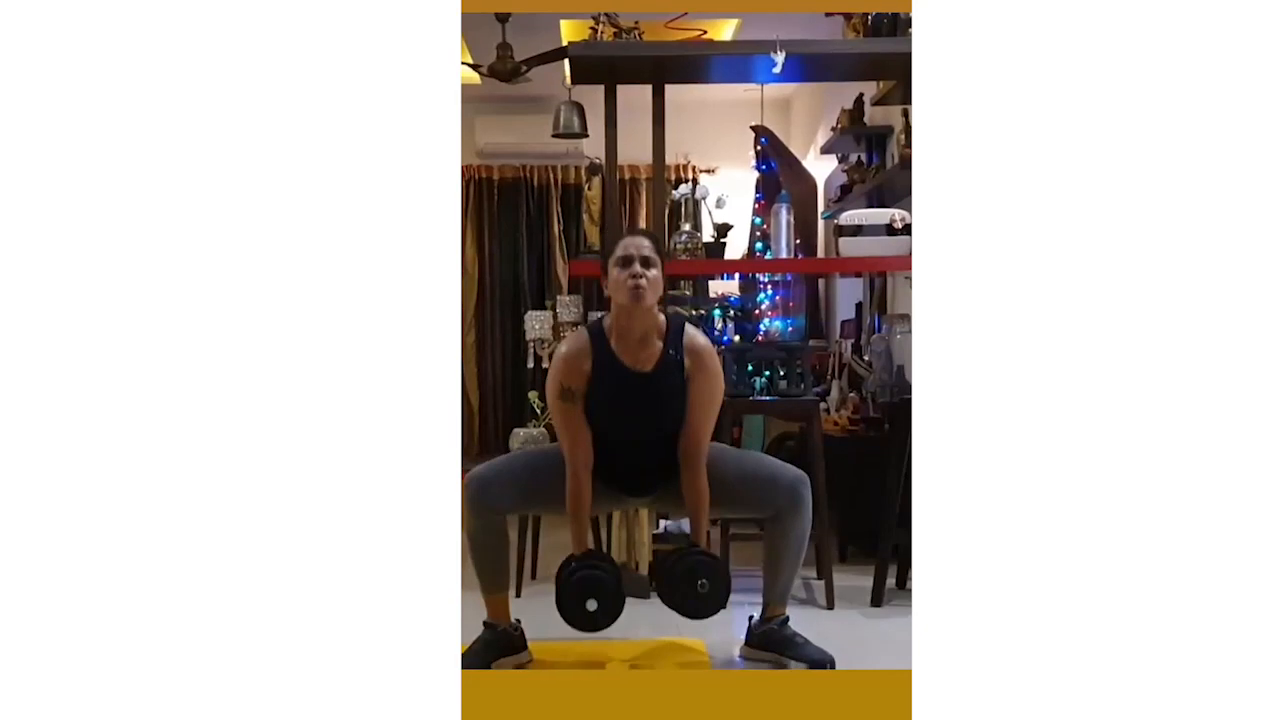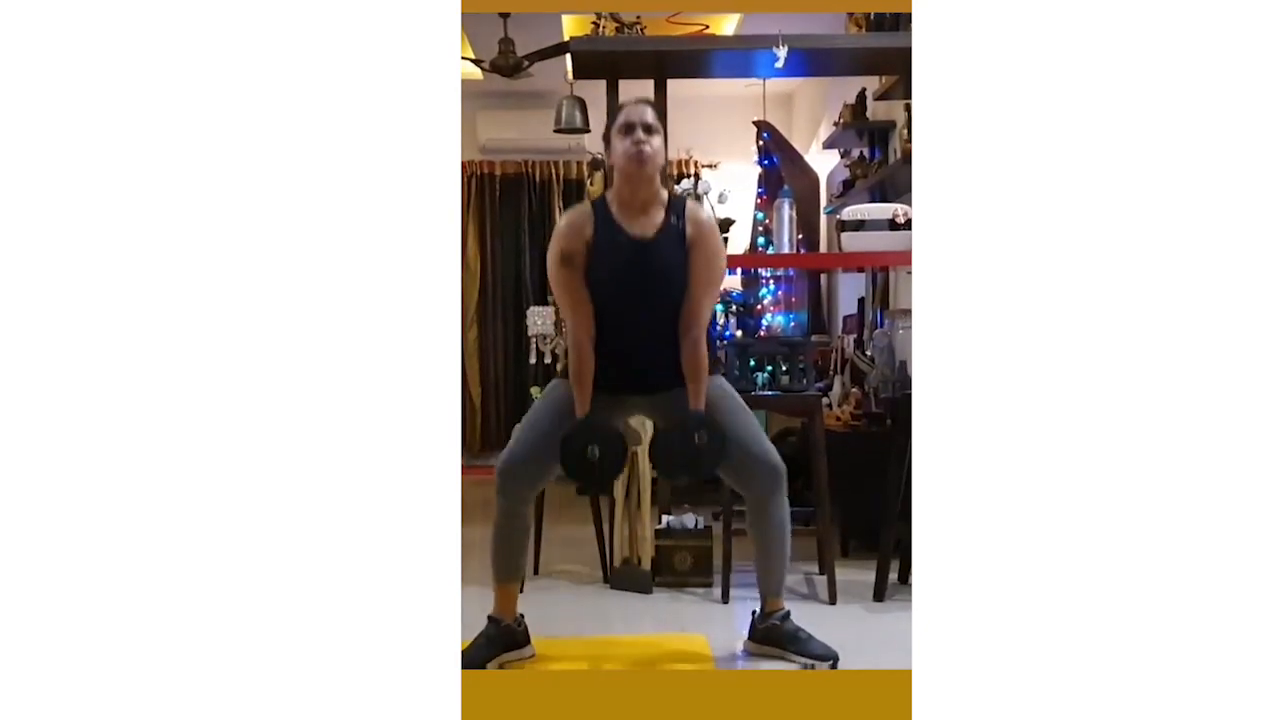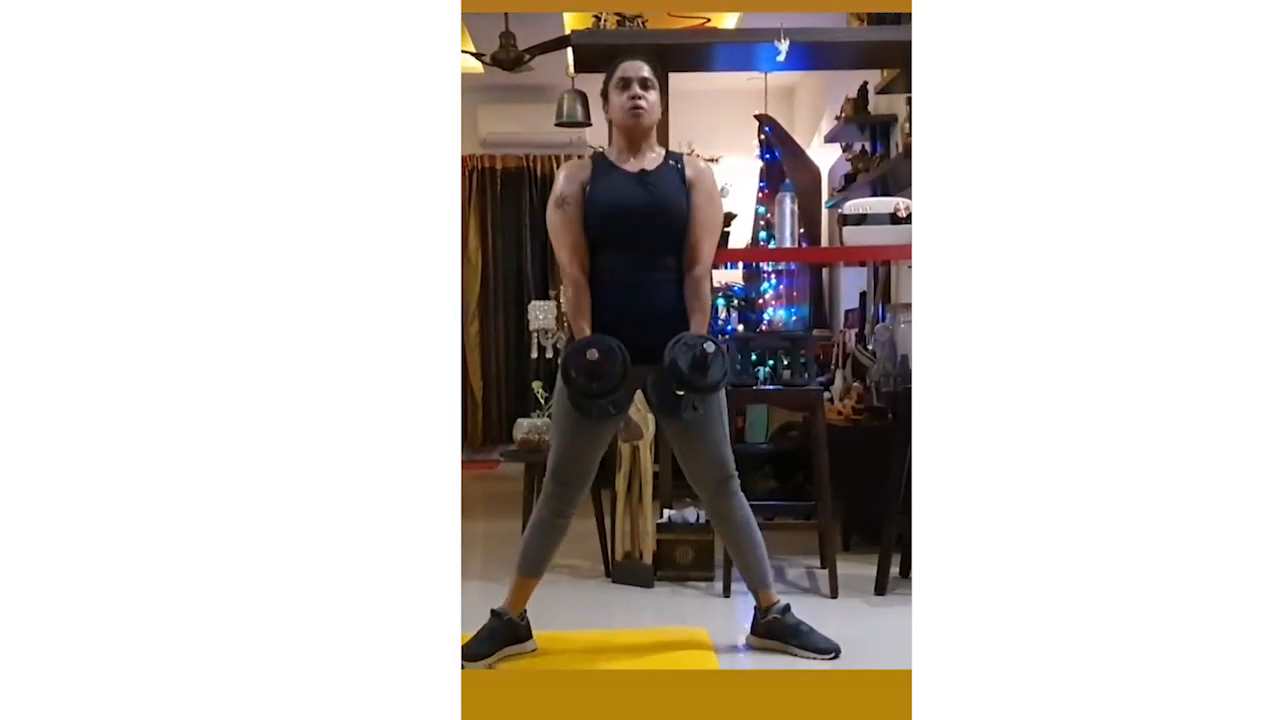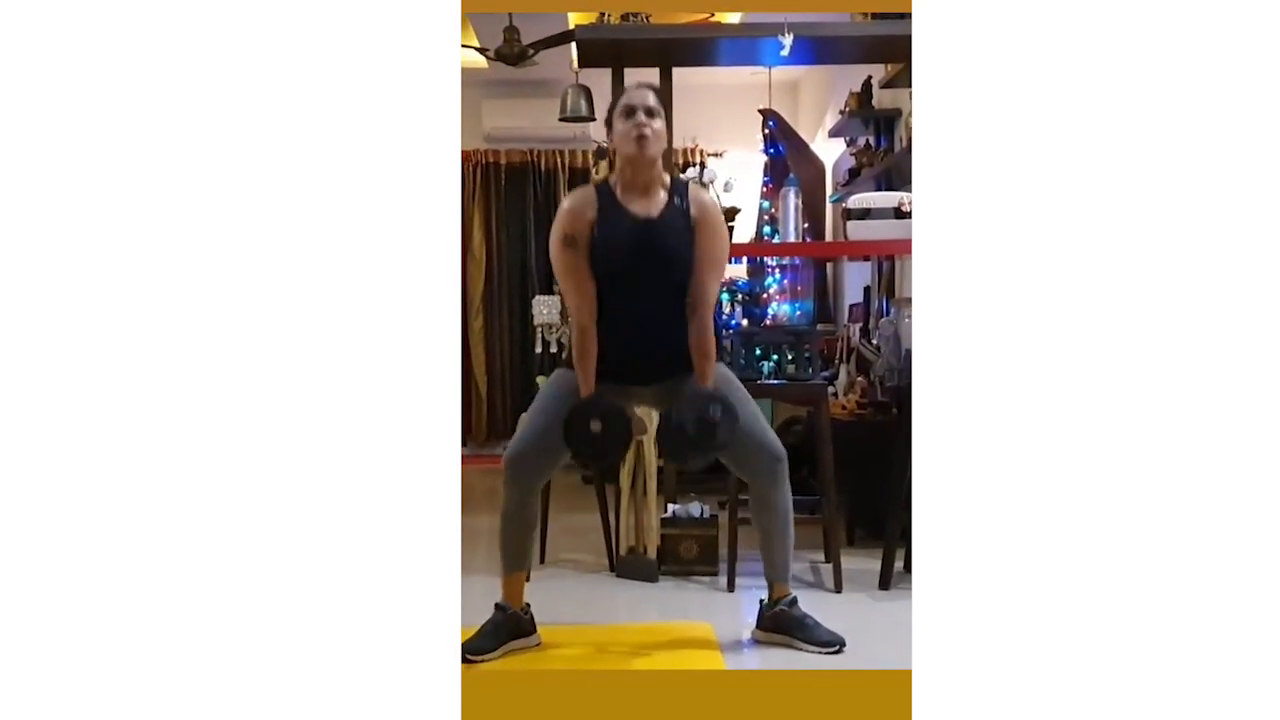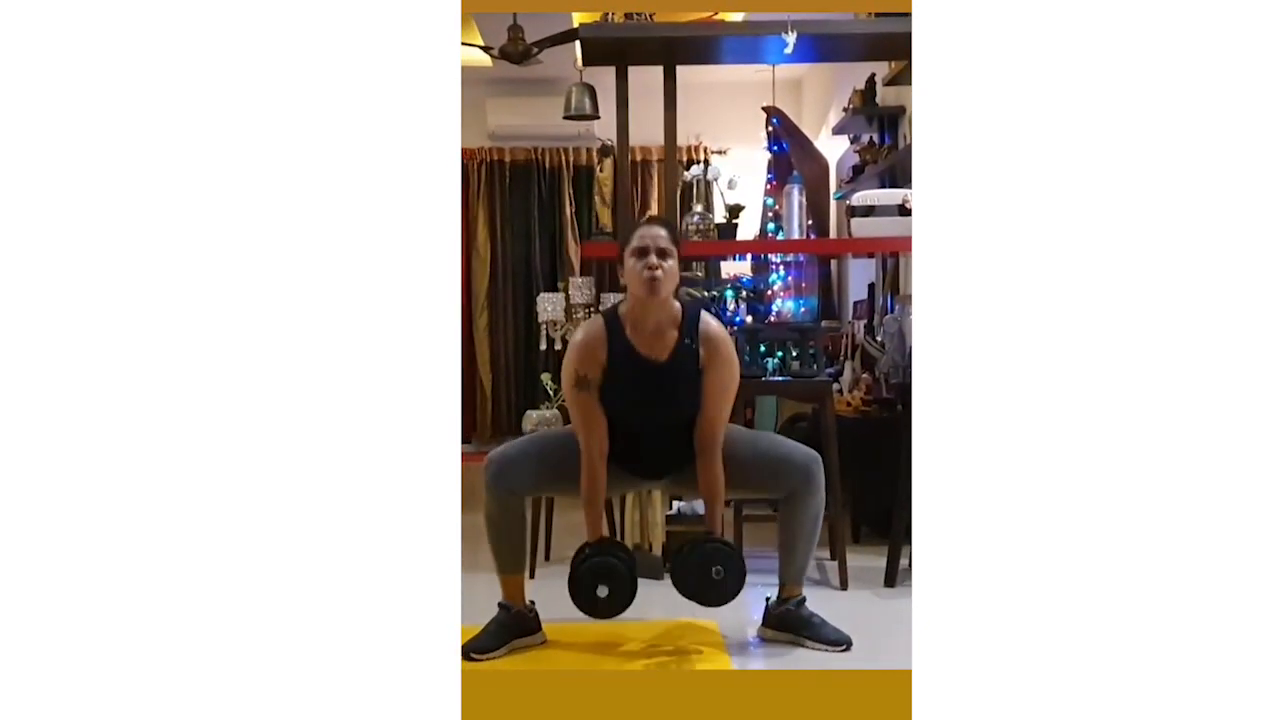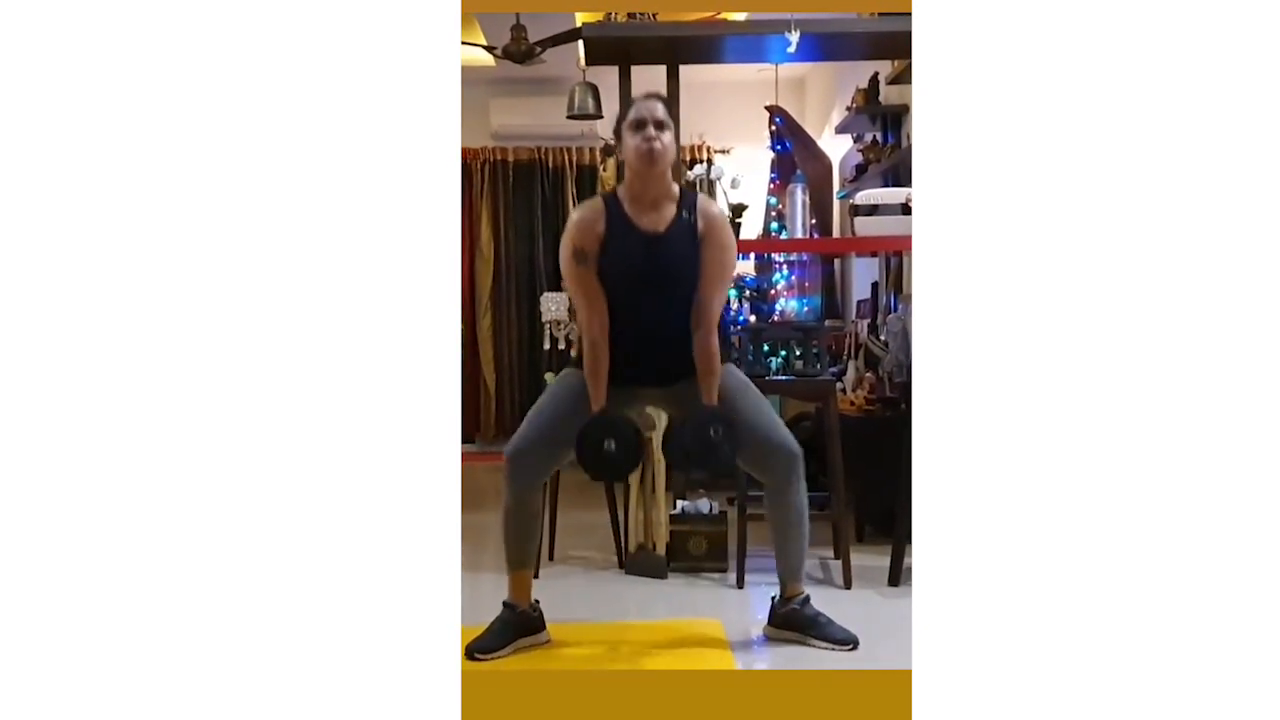
dt=0.5s
person 1, frame 1
left shoulder: (696, 351)
right shoulder: (576, 355)
left elbow: (694, 456)
right elbow: (578, 464)
left wrist: (700, 545)
right wrist: (581, 552)
left hip: (671, 473)
right hip: (600, 473)
left knee: (793, 491)
right knee: (481, 492)
left ankle: (770, 627)
right ankle: (502, 632)
person 1, frame 2
left shoulder: (697, 225)
right shoulder: (578, 227)
left elbow: (694, 331)
right elbow: (580, 337)
left wrist: (697, 417)
right wrist: (582, 421)
left hip: (676, 379)
right hip: (601, 379)
left knee: (767, 475)
right knee: (513, 475)
left ankle: (771, 621)
right ankle: (506, 627)
person 1, frame 3
left shoulder: (692, 174)
right shoulder: (577, 177)
left elbow: (699, 268)
right elbow: (573, 272)
left knee: (719, 484)
right knee: (563, 487)
left ankle: (772, 616)
right ankle: (510, 620)
person 1, frame 4
left shoulder: (700, 206)
right shoulder: (580, 209)
left elbow: (702, 310)
right elbow: (583, 316)
left wrist: (705, 394)
right wrist: (587, 399)
left hip: (681, 367)
right hip: (603, 368)
left knee: (768, 459)
right knee: (521, 465)
left ankle: (779, 607)
right ankle: (513, 614)
person 1, frame 5
left shoulder: (711, 339)
right shoulder: (591, 343)
left elbow: (710, 447)
right elbow: (593, 455)
left wrist: (715, 534)
right wrist: (595, 541)
left hip: (687, 455)
right hip: (617, 457)
left knee: (806, 470)
right knee: (501, 473)
left ankle: (787, 607)
right ankle: (517, 614)
person 1, frame 6
left shoulder: (707, 219)
right shoulder: (589, 221)
left elbow: (705, 325)
right elbow: (594, 330)
left wrist: (710, 410)
right wrist: (599, 416)
left hip: (687, 370)
right hip: (613, 370)
left knee: (784, 458)
right knee: (521, 461)
left ankle: (791, 606)
right ankle: (522, 612)
